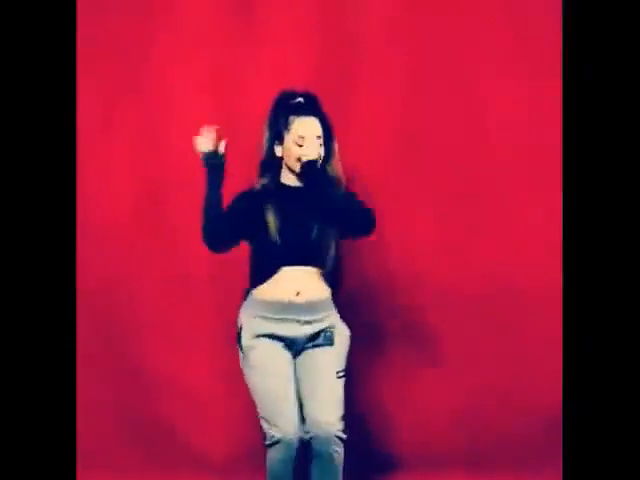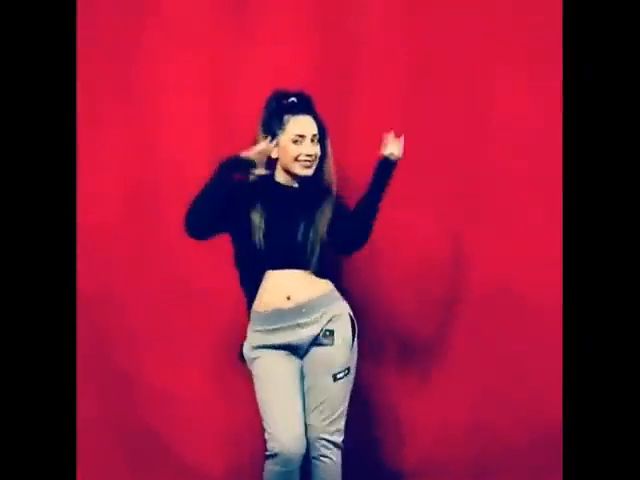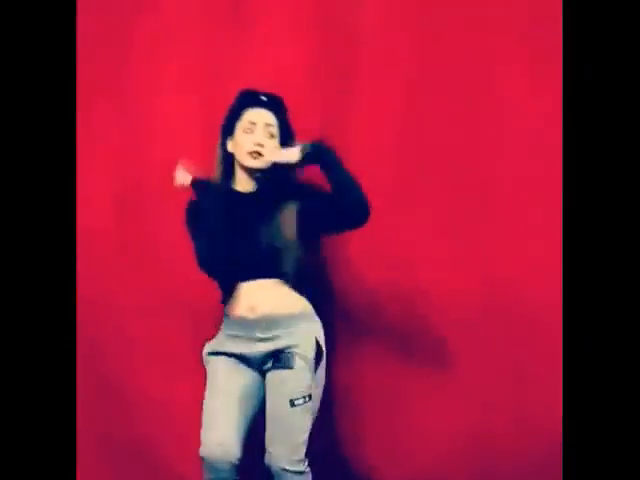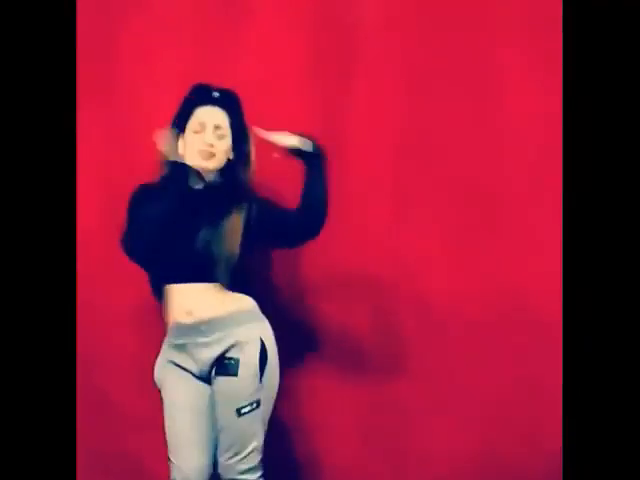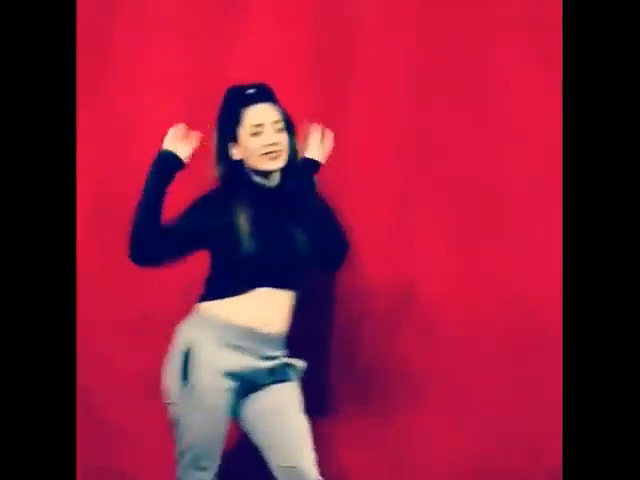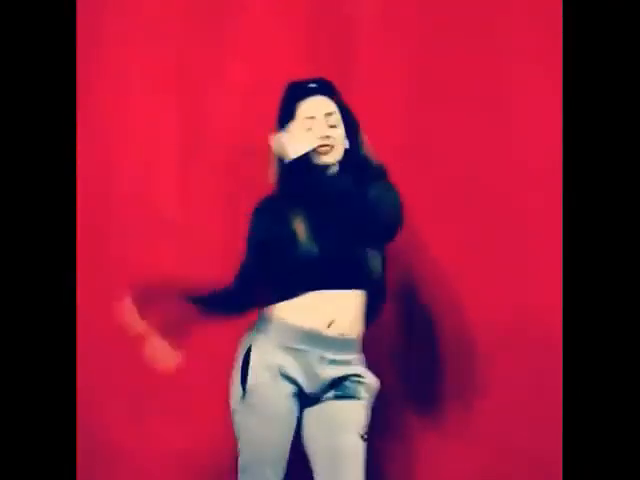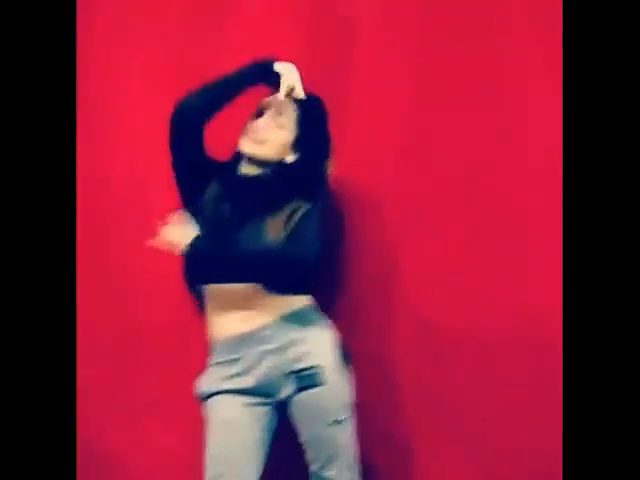
dt=0.7s
person 1, frame 1
left shoulder: (328, 197)
right shoulder: (256, 200)
left elbow: (364, 223)
right elbow: (216, 240)
left wrist: (315, 172)
right wrist: (214, 167)
left hip: (320, 322)
right hip: (262, 323)
left knee: (328, 430)
right knee: (283, 432)
person 1, frame 2
left shoulder: (323, 200)
right shoulder: (243, 194)
left elbow: (351, 238)
right elbow: (196, 226)
left wrist: (384, 170)
right wrist: (234, 167)
left hip: (326, 320)
right hip: (267, 332)
left knee: (325, 439)
right knee: (285, 446)
person 1, frame 3
left shoulder: (294, 201)
right shoulder: (208, 205)
left elbow: (356, 213)
right elbow: (214, 264)
left wrist: (321, 155)
right wrist: (206, 195)
left hip: (294, 338)
right hip: (235, 340)
person 1, frame 4
left shoulder: (242, 206)
right shoulder: (155, 198)
left elbow: (304, 227)
right elbow: (137, 248)
left wrist: (311, 157)
right wrist: (182, 180)
left hip: (238, 339)
right hip: (181, 348)
person 1, frame 5
left shoulder: (300, 201)
right shoulder: (220, 205)
left elbow: (334, 255)
right elbow: (144, 251)
left wrist: (310, 176)
right wrist: (163, 167)
left hip: (273, 358)
right hip: (212, 347)
person 1, frame 6
left shoulder: (371, 190)
right shoulder: (276, 209)
left elbow: (383, 224)
right elbow: (248, 292)
left wrist: (309, 167)
left hip: (342, 363)
right hip: (276, 352)
person 1, frame 7
left shoulder: (304, 202)
right shoulder: (207, 183)
left elbow: (299, 259)
right elbow: (185, 116)
left wrist: (200, 243)
right wrist: (263, 71)
left hip: (301, 348)
right hip: (232, 363)
